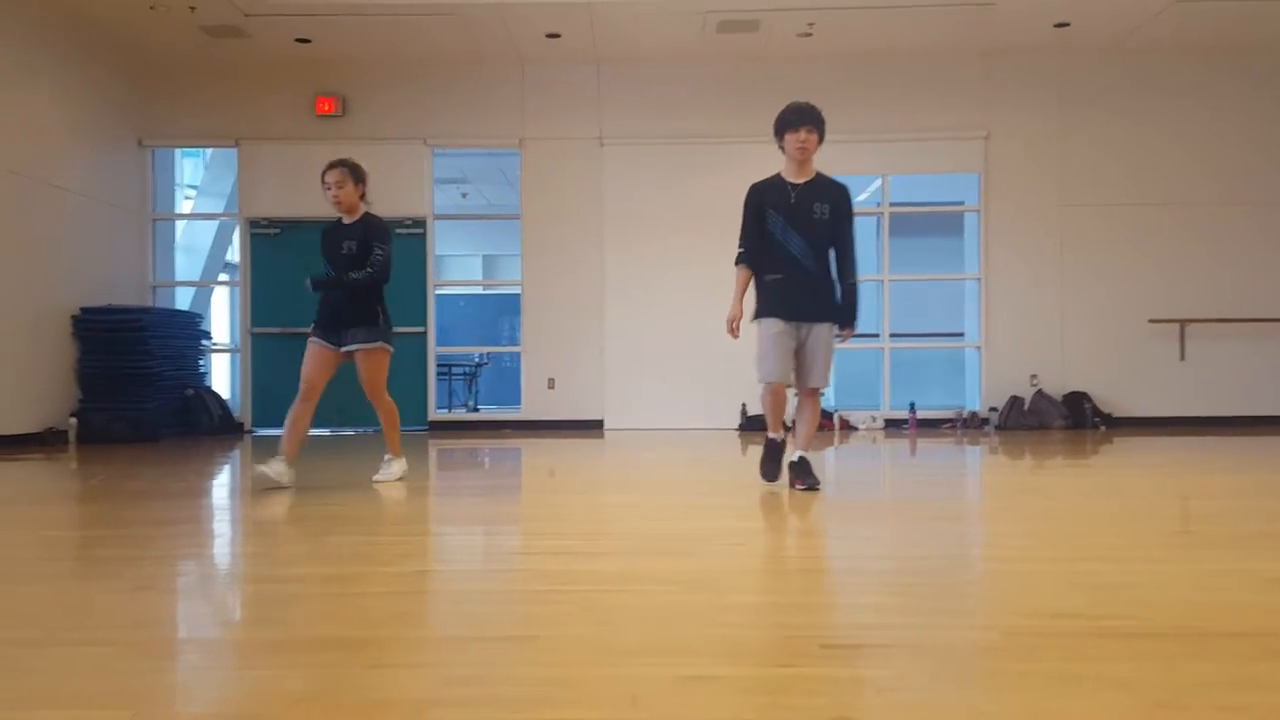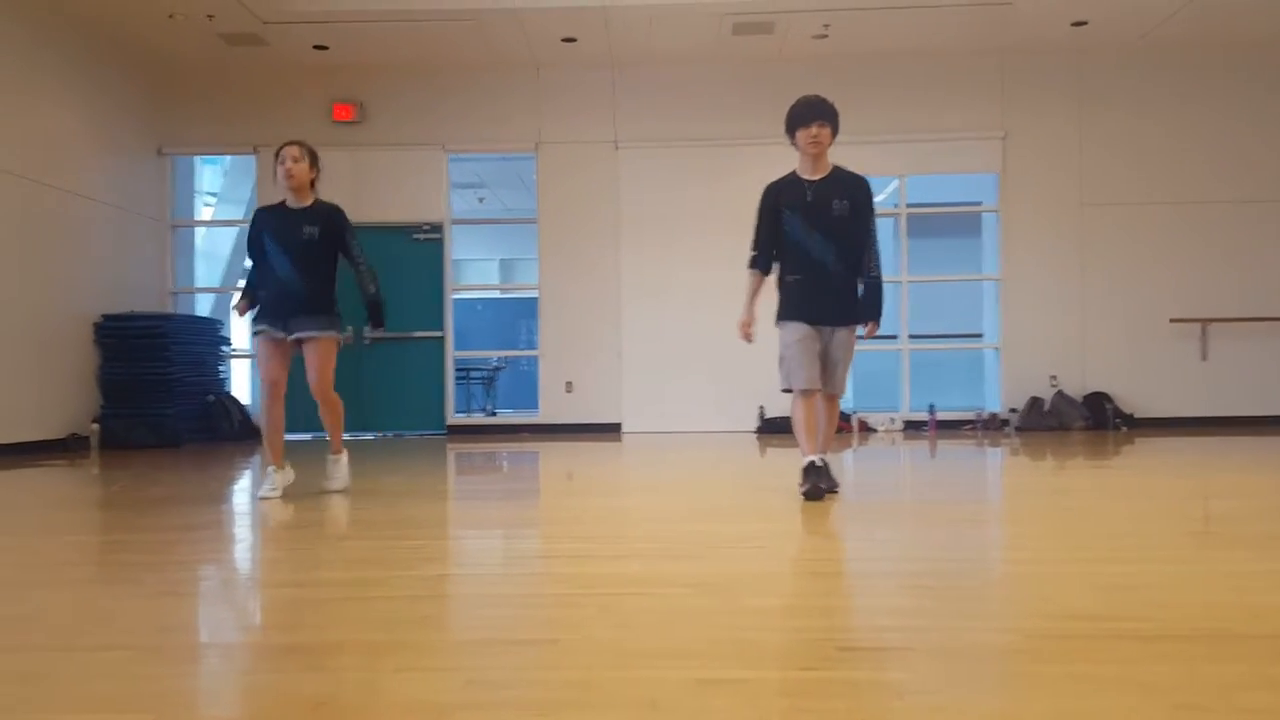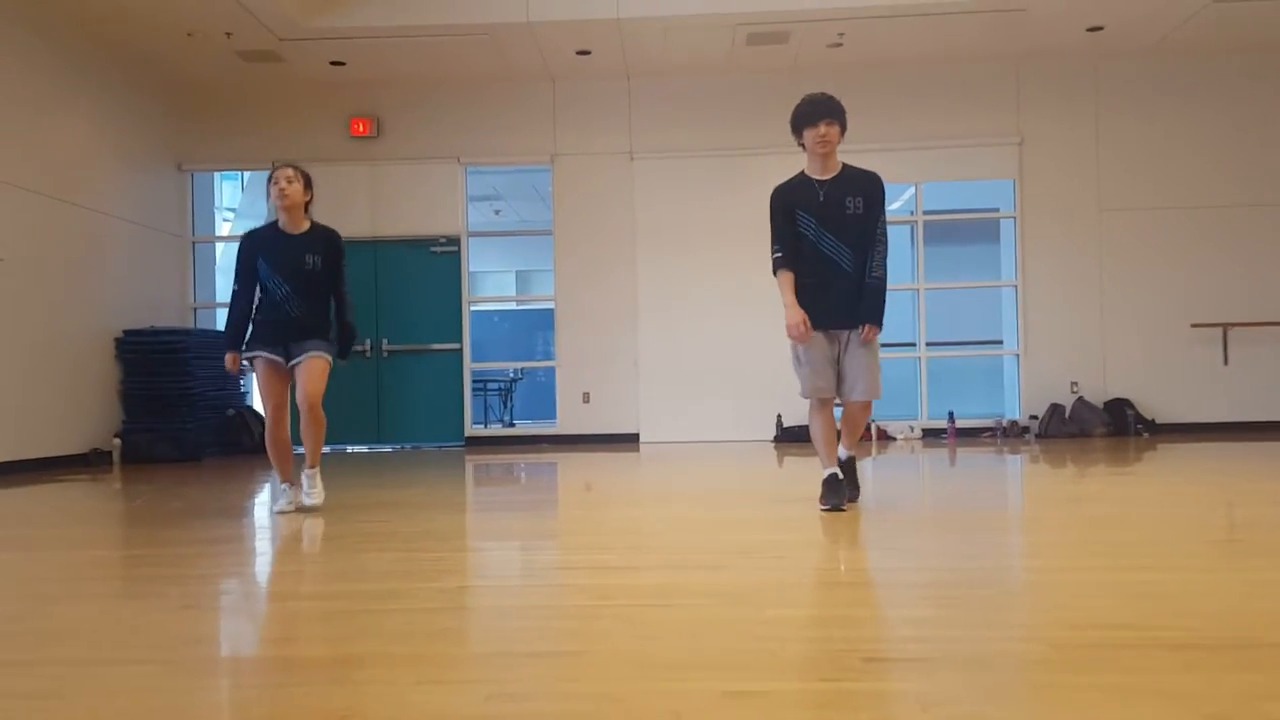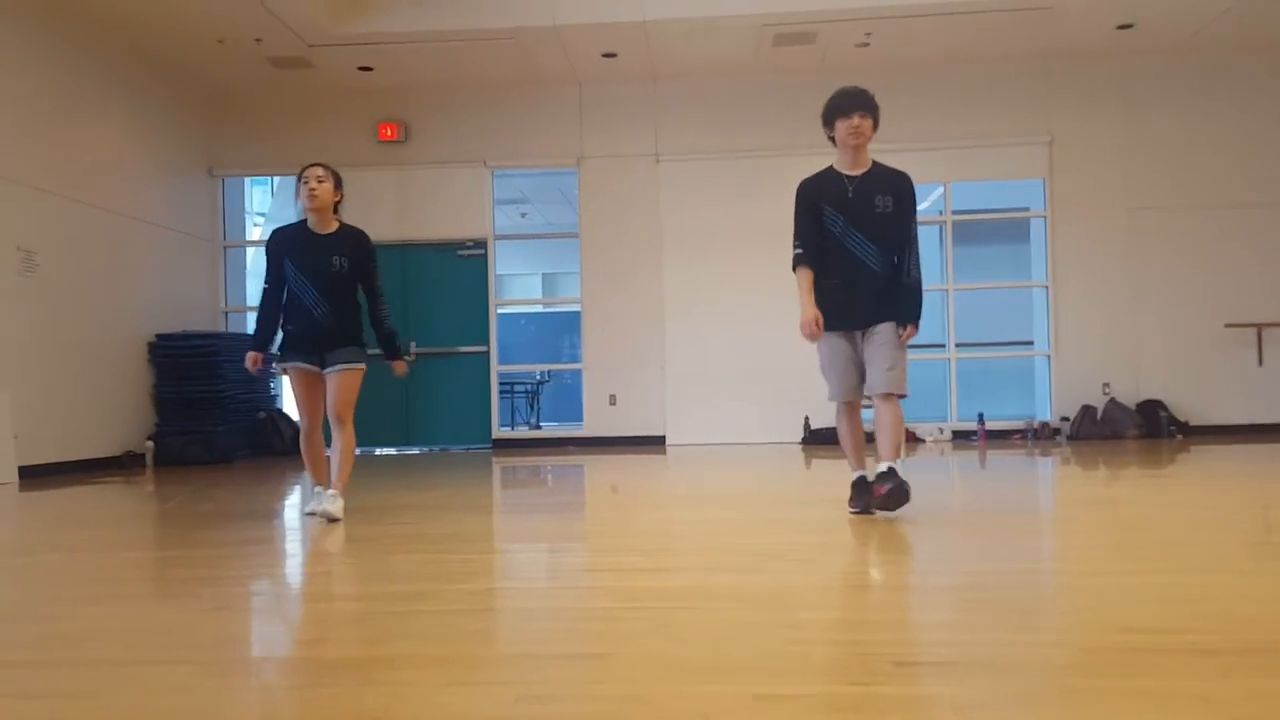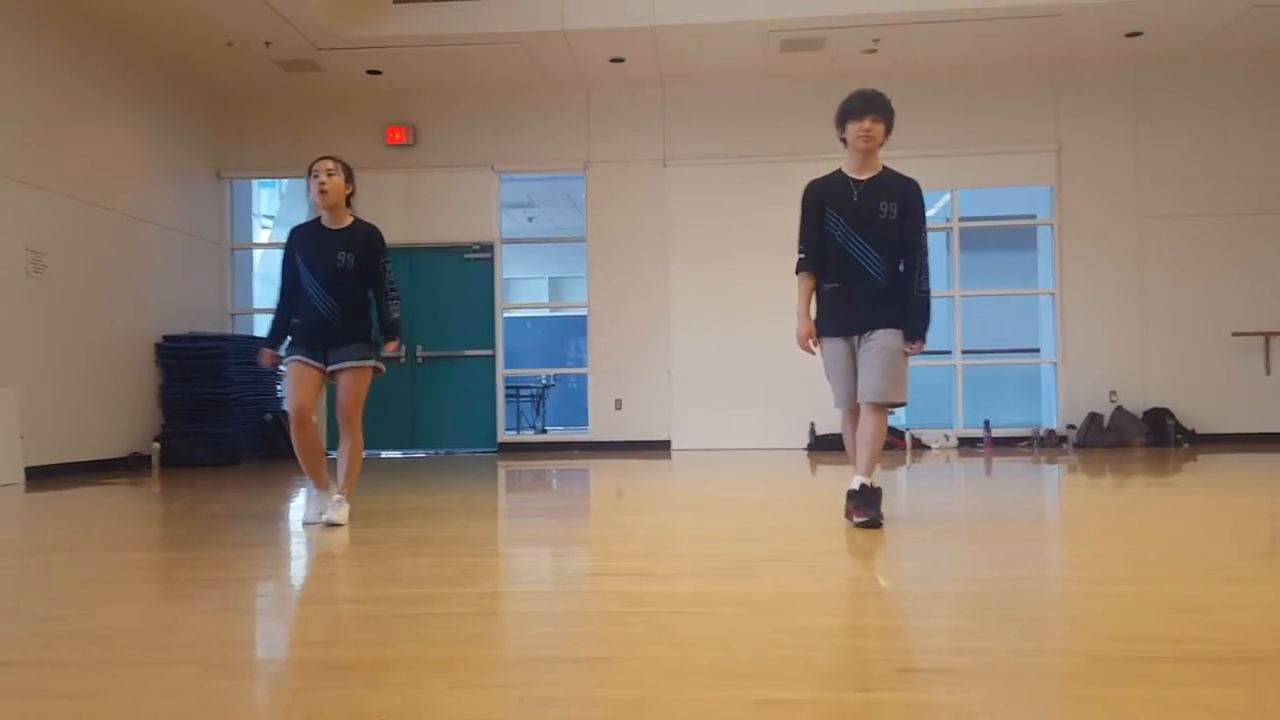
dt=0.4s
person 1, frame 1
left shoulder: (835, 193)
right shoulder: (761, 193)
left elbow: (844, 256)
right elbow: (748, 253)
left wrist: (848, 311)
right wrist: (737, 303)
left hip: (820, 308)
right hip: (774, 306)
left knee: (811, 387)
right knee: (776, 381)
left ankle: (800, 458)
right ankle: (774, 438)
person 1, frame 2
left shoulder: (855, 187)
right shoulder: (776, 193)
left elbow: (868, 252)
right elbow: (761, 256)
left wrist: (871, 307)
right wrist: (749, 308)
left hip: (842, 310)
right hip: (796, 310)
left knee: (831, 391)
right knee: (803, 388)
left ankle: (821, 461)
right ankle: (810, 466)
person 1, frame 3
left shoulder: (867, 185)
right shoulder: (786, 195)
left elbow: (877, 253)
right elbow: (783, 257)
left wrist: (873, 312)
right wrist: (791, 307)
left hip: (856, 313)
right hip: (811, 316)
left knee: (861, 398)
right knee: (821, 398)
left ankle: (845, 456)
right ankle: (831, 477)
person 1, frame 4
left shoulder: (897, 184)
right shoulder: (812, 189)
left elbow: (908, 253)
right elbow: (804, 254)
left wrist: (910, 311)
right wrist: (807, 304)
left hip: (884, 312)
right hip: (834, 315)
left knee: (886, 393)
right knee: (847, 400)
left ankle: (887, 474)
right ankle: (860, 480)
person 1, frame 5
left shoulder: (905, 190)
right shoulder: (819, 191)
left elbow: (917, 261)
right elbow: (808, 260)
left wrist: (917, 323)
right wrist: (803, 314)
left hip: (886, 318)
right hip: (835, 318)
left knee: (875, 402)
right knee: (850, 406)
left ankle: (860, 489)
right ankle: (867, 488)
person 2, frame 1
left shoulder: (375, 227)
right shoulder: (329, 232)
left elbow: (378, 274)
left wrist: (327, 282)
left hip: (367, 322)
right hip: (327, 323)
left knee: (376, 393)
right knee: (306, 391)
left ankle: (395, 458)
right ankle: (283, 464)
person 2, frame 2
left shoulder: (330, 215)
right shoulder: (264, 218)
left elbow: (356, 260)
right elbow: (257, 264)
left wrist: (372, 302)
right wrist: (248, 297)
left hip: (317, 313)
right hip: (272, 312)
left knee: (321, 389)
right knee: (271, 389)
left ankle: (337, 456)
right ankle: (277, 469)
person 2, frame 3
left shoulder: (328, 240)
right shoulder: (254, 241)
left elbow: (340, 293)
right elbow: (241, 294)
left wrist: (347, 338)
right wrist: (232, 344)
left hip: (313, 337)
right hip: (268, 337)
left knee: (309, 403)
right knee: (275, 416)
left ankle: (312, 474)
right ankle: (287, 486)
person 2, frame 4
left shoulder: (356, 241)
right shoulder: (282, 239)
left elbow: (374, 297)
right elbow: (271, 294)
left wrist: (392, 348)
right wrist: (259, 343)
left hip: (345, 344)
right hip: (299, 343)
left knee: (340, 418)
right knee: (310, 423)
left ankle: (336, 494)
right ankle: (319, 488)
person 2, frame 5
left shoulder: (367, 236)
right shoulder: (299, 236)
left elbow: (386, 288)
right elbow: (289, 291)
left wrist: (391, 332)
right wrist: (273, 339)
left hip: (352, 341)
right hip: (306, 340)
left knee: (348, 420)
right knee: (297, 414)
left ankle: (341, 499)
right ankle: (320, 490)
